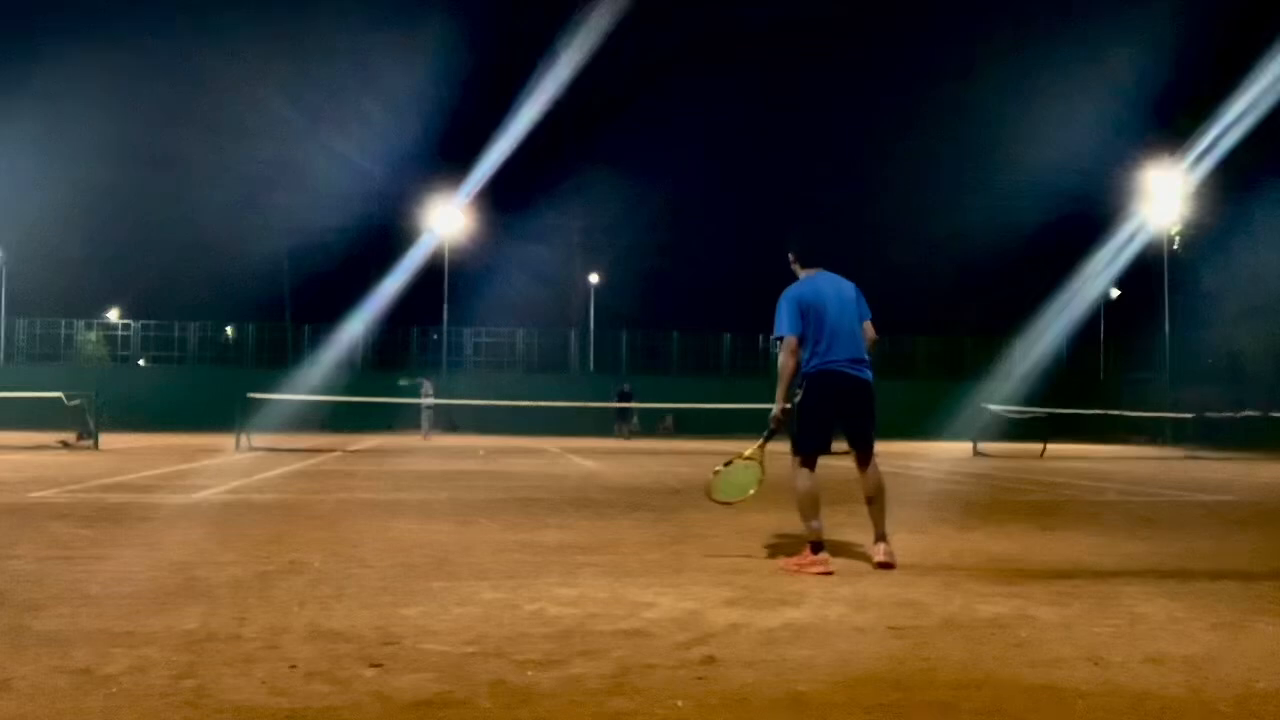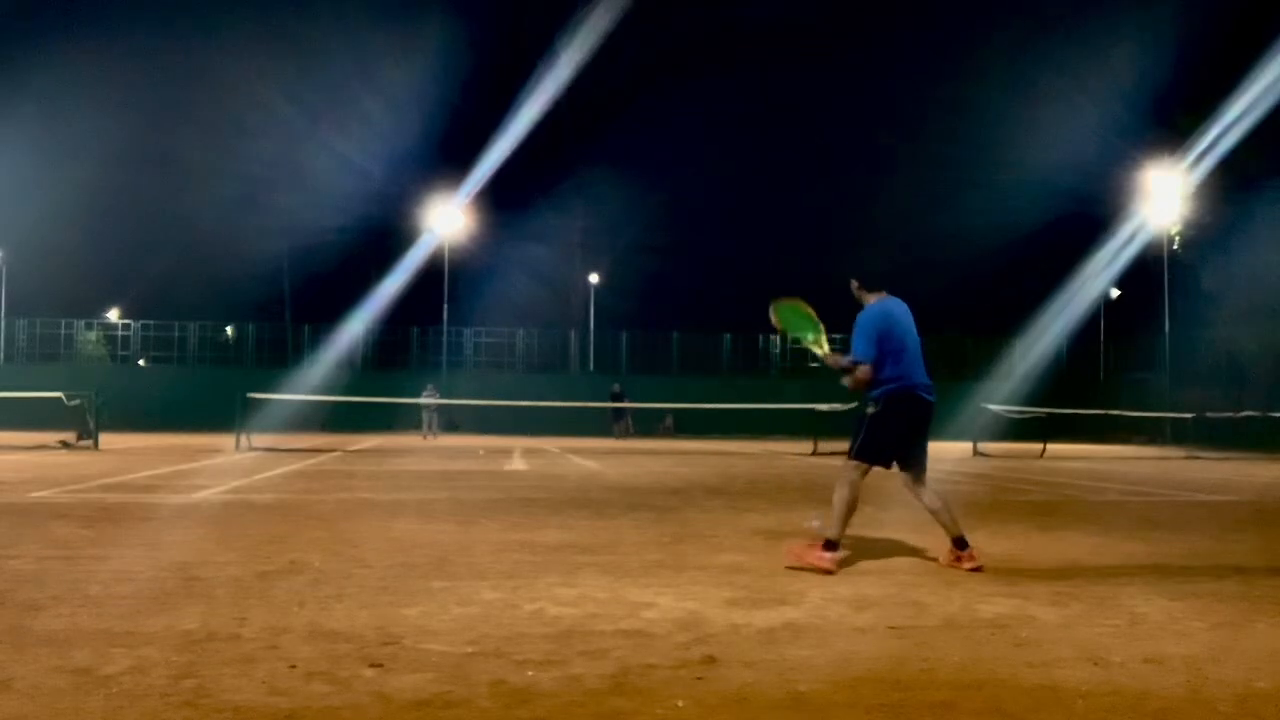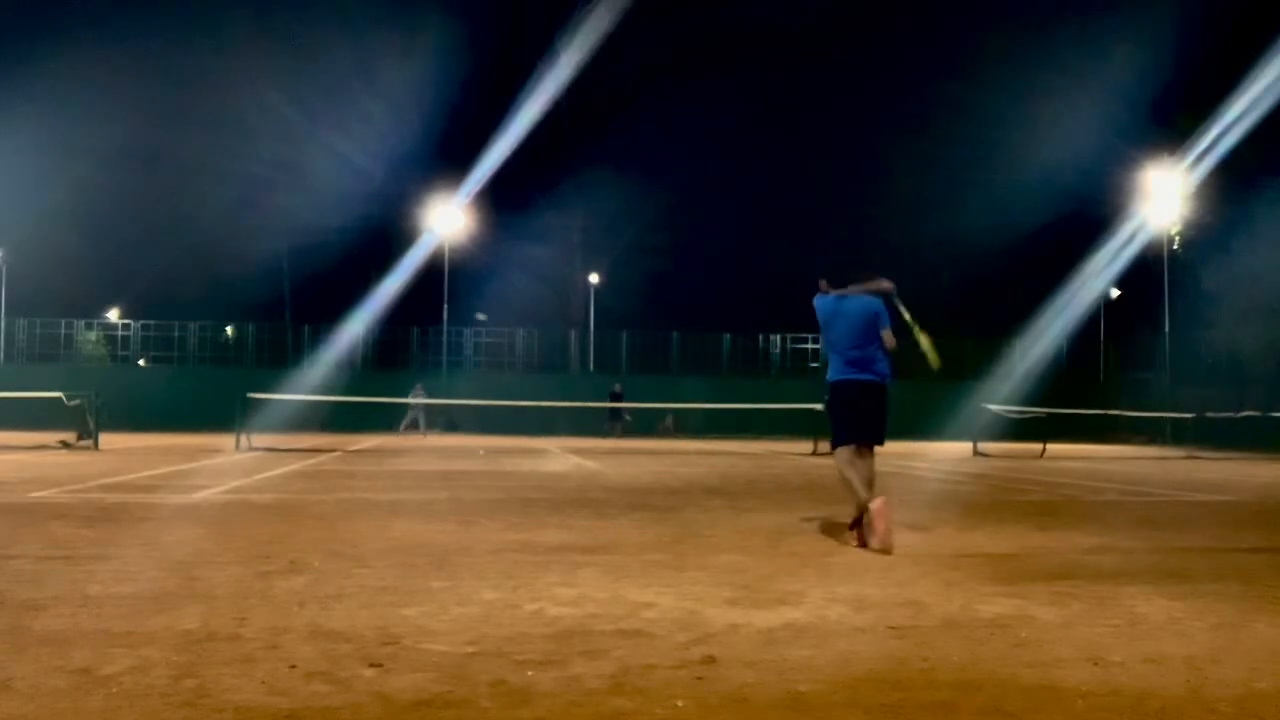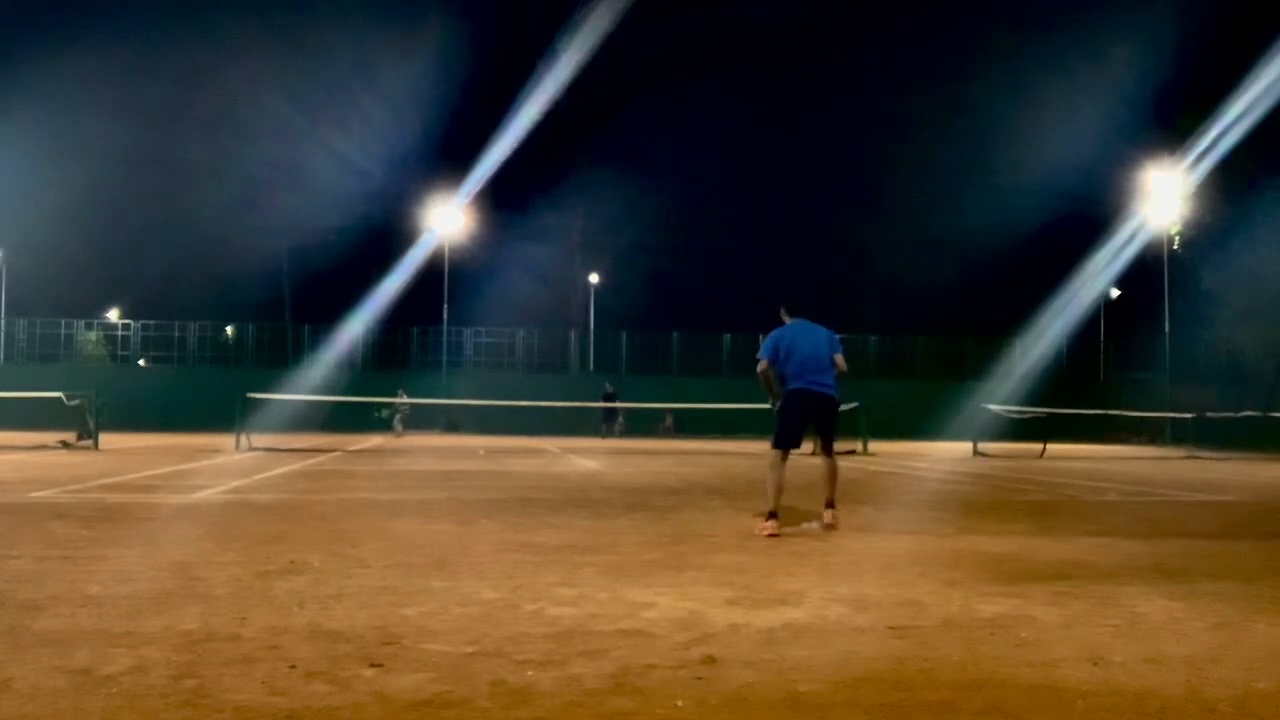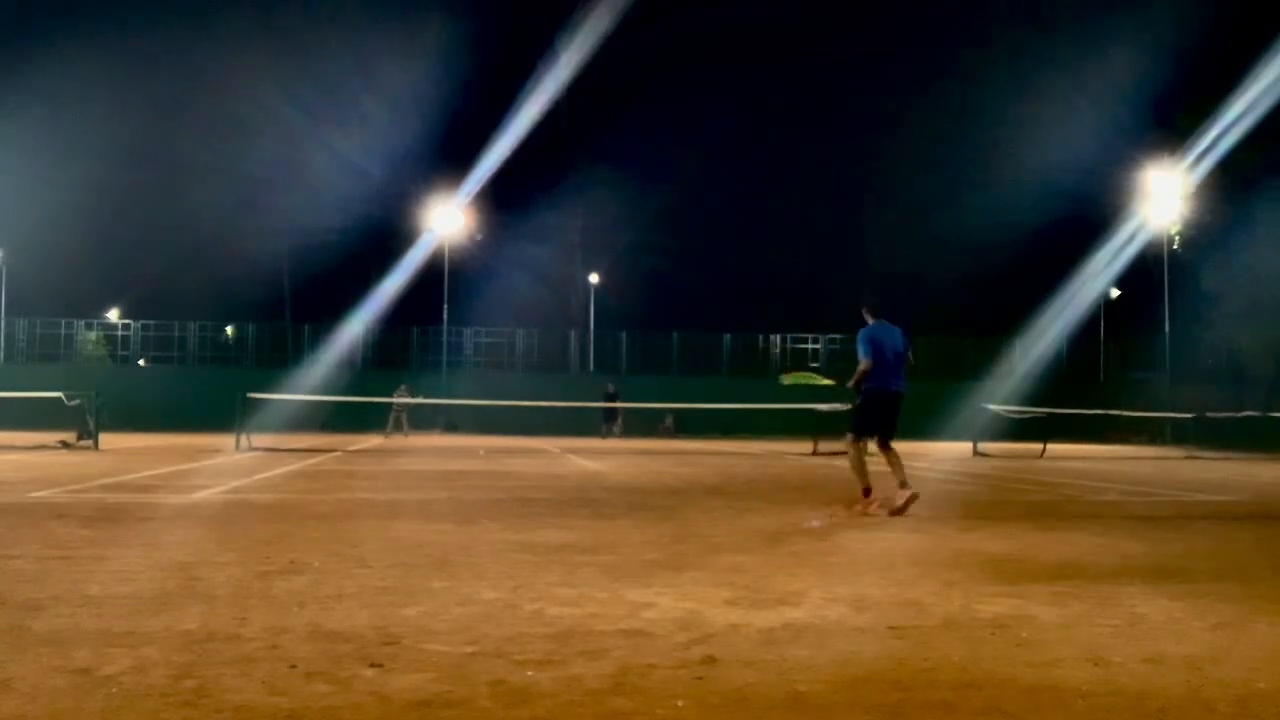
dt=1s
person 1, frame 1
left shoulder: (793, 295)
right shoulder: (849, 288)
left elbow: (790, 350)
right elbow: (870, 336)
left wrist: (780, 401)
left hip: (819, 382)
right hip: (859, 381)
left knee: (804, 465)
right knee: (866, 460)
left ankle: (816, 552)
right ankle: (881, 544)
person 1, frame 2
left shoulder: (869, 317)
right shoulder: (899, 307)
left elbow: (865, 374)
left wrist: (849, 382)
right wrist: (843, 362)
left hip: (891, 400)
right hip: (920, 400)
left knee: (852, 472)
right knee: (916, 480)
left ankle: (829, 549)
right ankle: (962, 550)
person 1, frame 3
left shoulder: (823, 304)
right shoulder: (873, 304)
right elbow: (890, 345)
left wrist: (870, 286)
left hip: (843, 387)
right hip: (875, 386)
left knee: (843, 457)
right knee: (864, 454)
left ankle: (873, 504)
right ankle: (860, 525)
person 1, frame 4
left shoulder: (778, 335)
right shoulder: (825, 333)
left elbow: (762, 368)
right elbow: (841, 366)
left wrist: (774, 394)
left hip: (796, 396)
right hip: (827, 397)
left knee: (778, 456)
right knee: (827, 452)
left ankle: (772, 518)
right ankle: (829, 510)
person 1, frame 5
left shoulder: (866, 333)
right shoulder: (897, 333)
left elbow: (866, 364)
right elbow: (908, 360)
left wrist: (853, 382)
left hip: (873, 393)
right hip: (895, 393)
left knee: (854, 442)
right knee: (884, 445)
left ankle: (867, 495)
right ankle: (904, 488)
